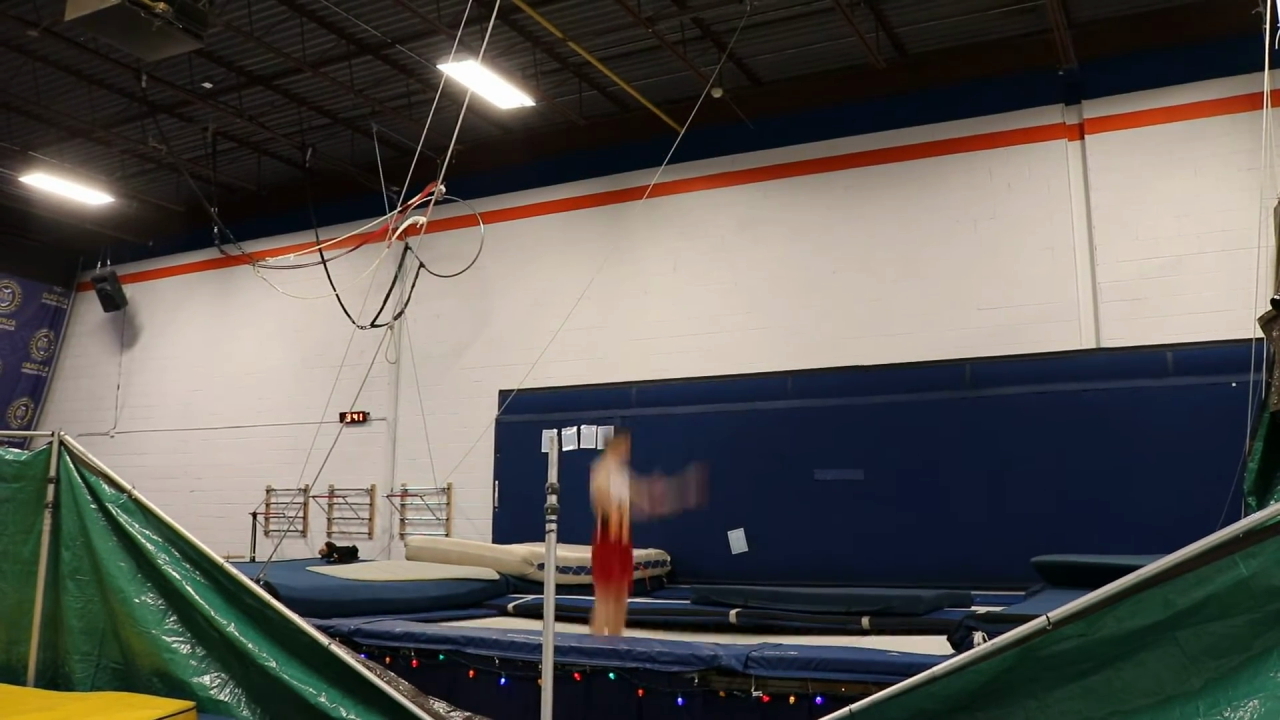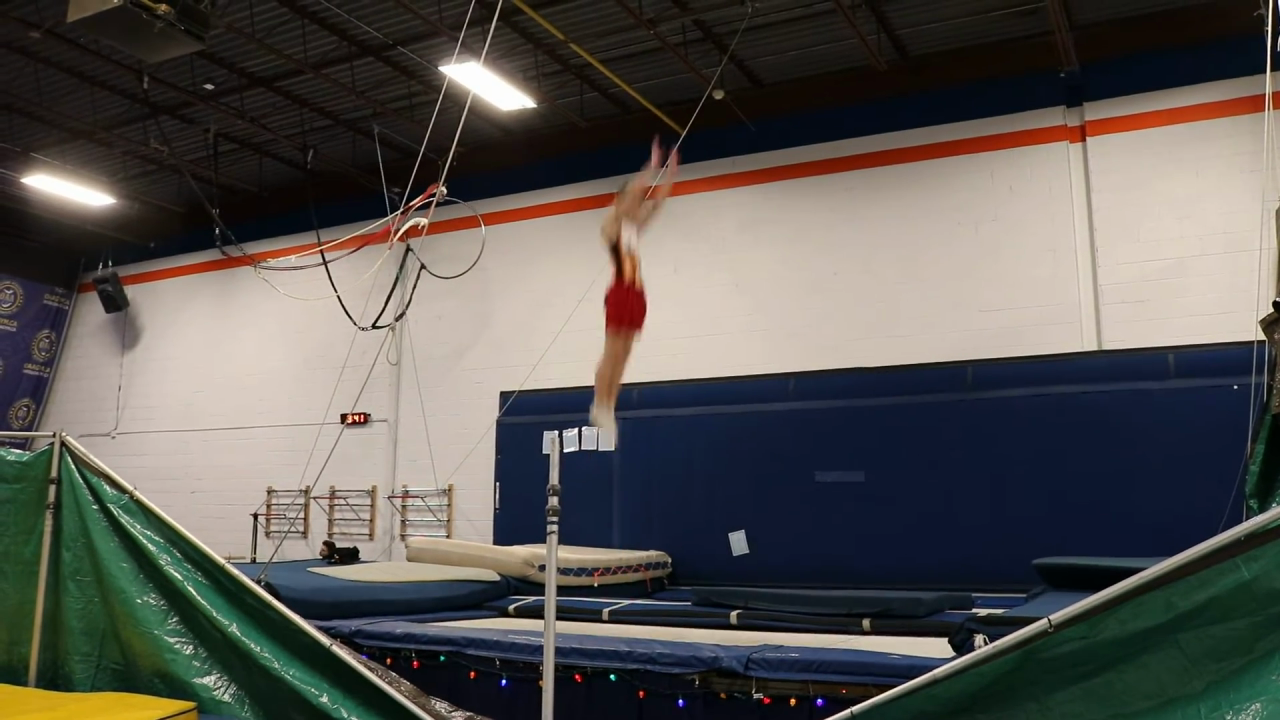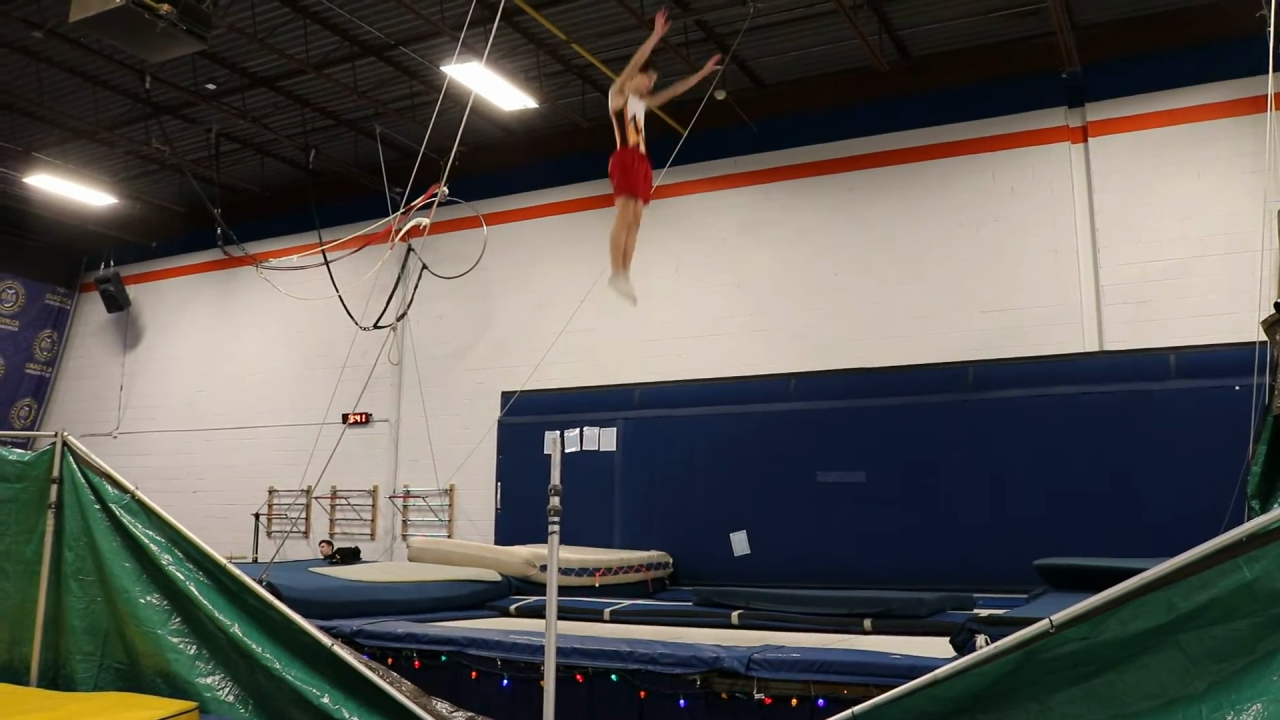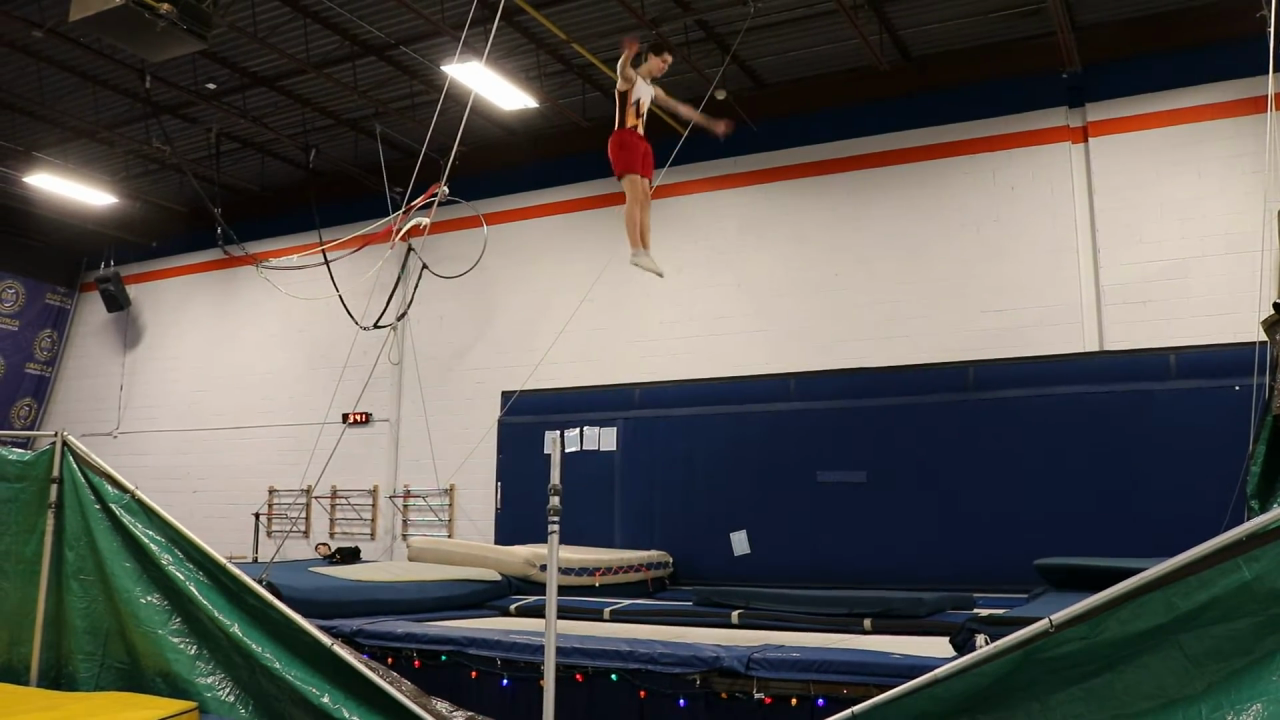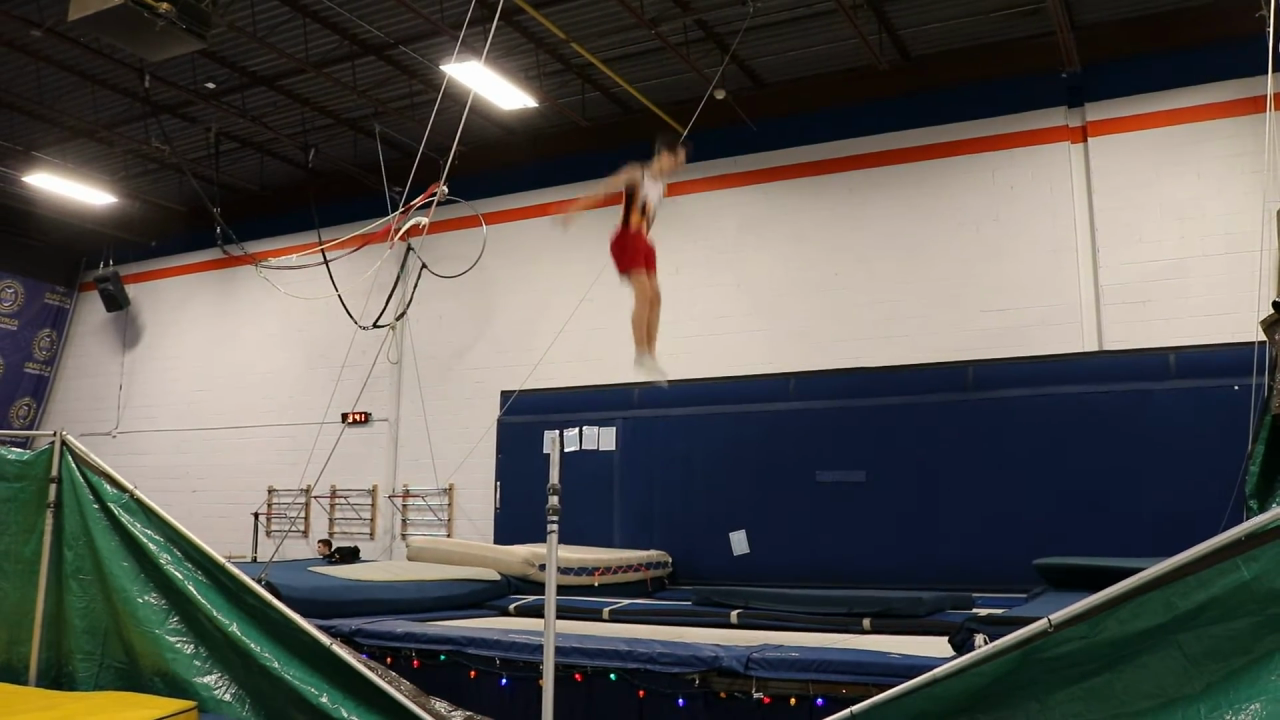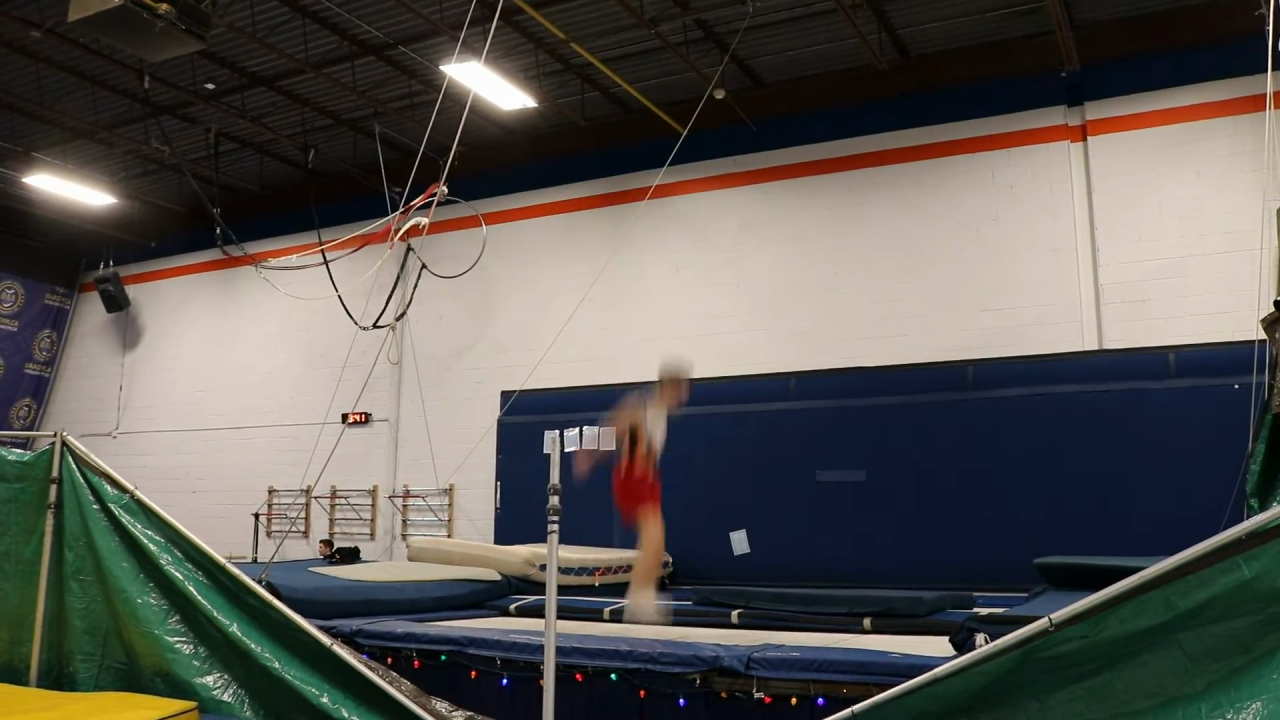
dt=0.3s
person 1, frame 1
left shoulder: (624, 476)
right shoulder: (601, 478)
left elbow: (644, 501)
right elbow: (606, 503)
left wrist: (684, 493)
left hip: (622, 549)
right hip: (608, 550)
left knee: (619, 605)
right knee: (605, 605)
person 1, frame 2
left shoulder: (633, 229)
right shoulder: (612, 225)
left elbow: (656, 203)
right elbow: (627, 197)
left wrist: (669, 172)
right wrist: (651, 168)
left hip: (635, 294)
right hip: (621, 292)
left knee: (622, 354)
right knee: (612, 353)
left ankle: (608, 408)
right ankle: (600, 406)
person 1, frame 3
left shoulder: (641, 104)
right shoulder: (618, 94)
left elbow: (672, 92)
right elbow: (633, 65)
left wrist: (703, 73)
right wrist: (657, 34)
left hip: (641, 162)
right hip: (625, 160)
left knee: (633, 222)
right knee: (623, 219)
left ankle: (623, 275)
right ankle: (617, 273)
person 1, frame 4
left shoulder: (653, 89)
right shoulder: (629, 77)
left elbow: (680, 108)
right elbow: (623, 66)
left wrist: (711, 123)
right wrist: (629, 51)
left hip: (640, 142)
right hip: (624, 141)
left knee: (644, 198)
right knee: (635, 196)
left ankle: (645, 254)
right ankle: (638, 252)
person 1, frame 5
left shoulder: (660, 186)
right shoulder: (635, 175)
right elbow: (606, 189)
right wrist: (576, 206)
left hip: (644, 243)
right hip: (627, 240)
left knee: (654, 298)
right knee: (644, 295)
left ankle: (649, 357)
right ankle: (642, 355)
person 1, frame 6
left shoulder: (661, 413)
right shoulder: (637, 410)
right elbow: (610, 430)
right wrist: (587, 458)
left hip: (647, 481)
right hip: (631, 480)
left knee: (655, 539)
right knee: (653, 537)
left ankle: (642, 597)
right ankle: (639, 597)
